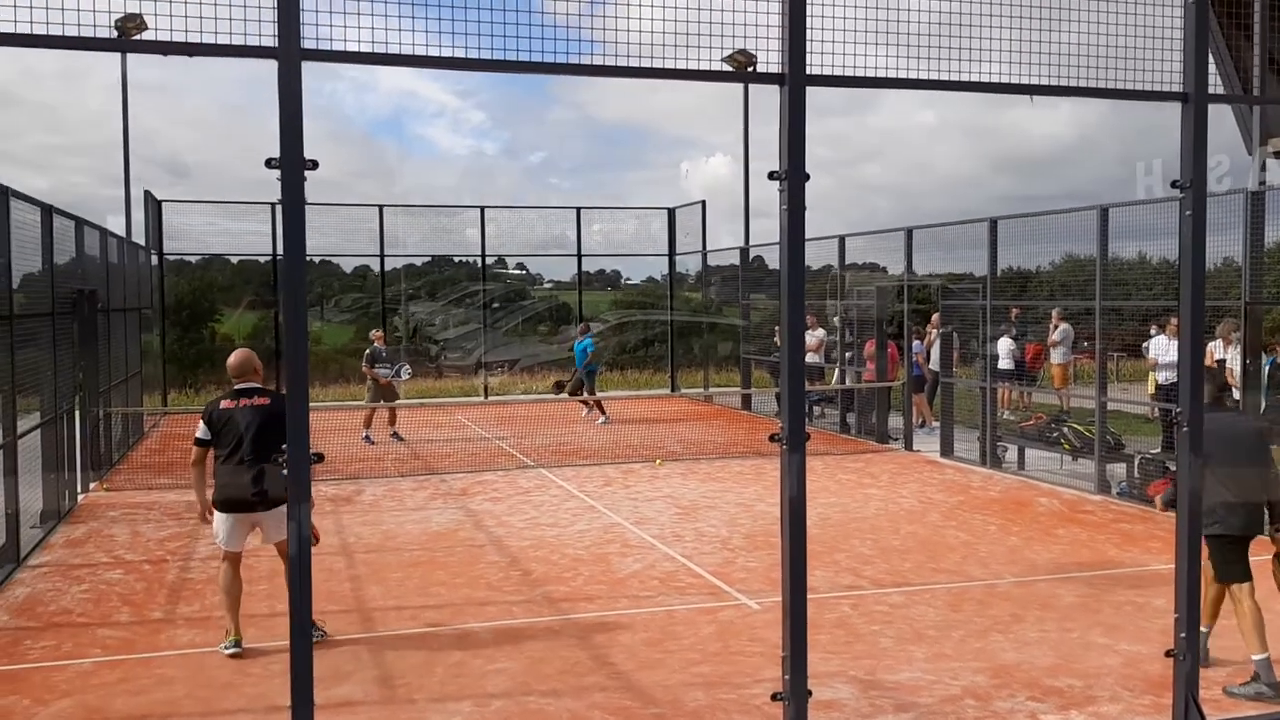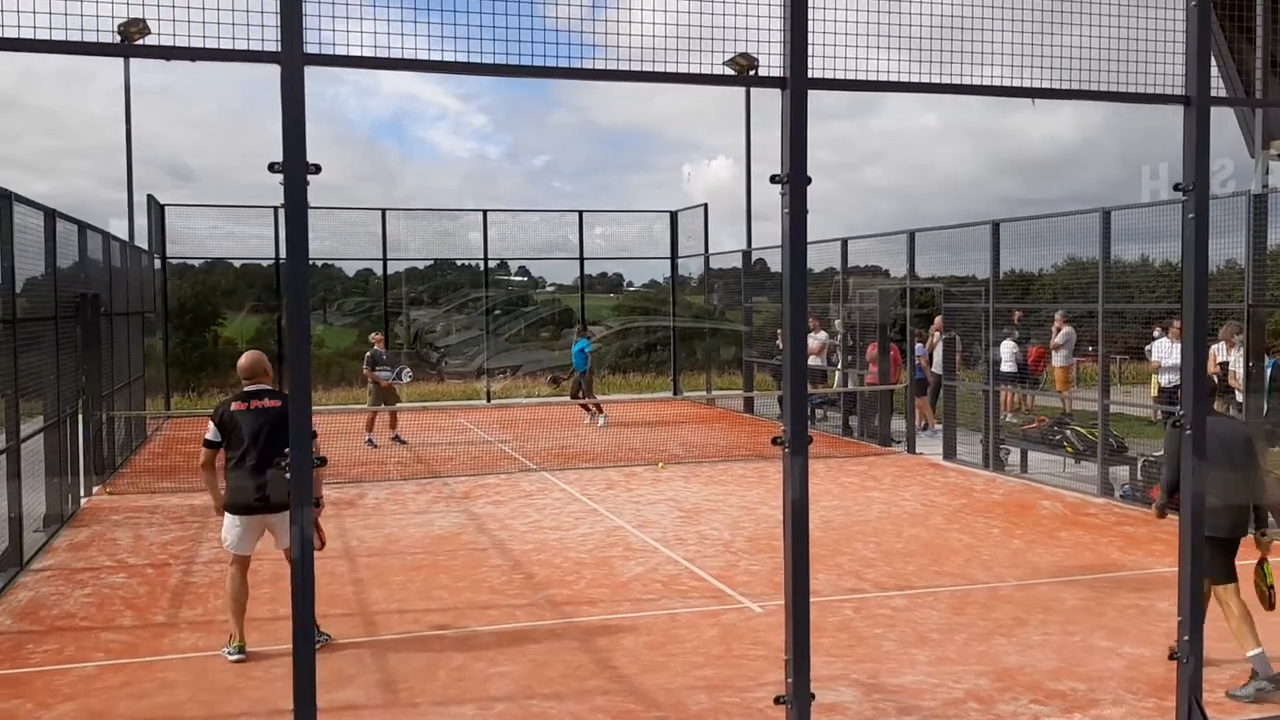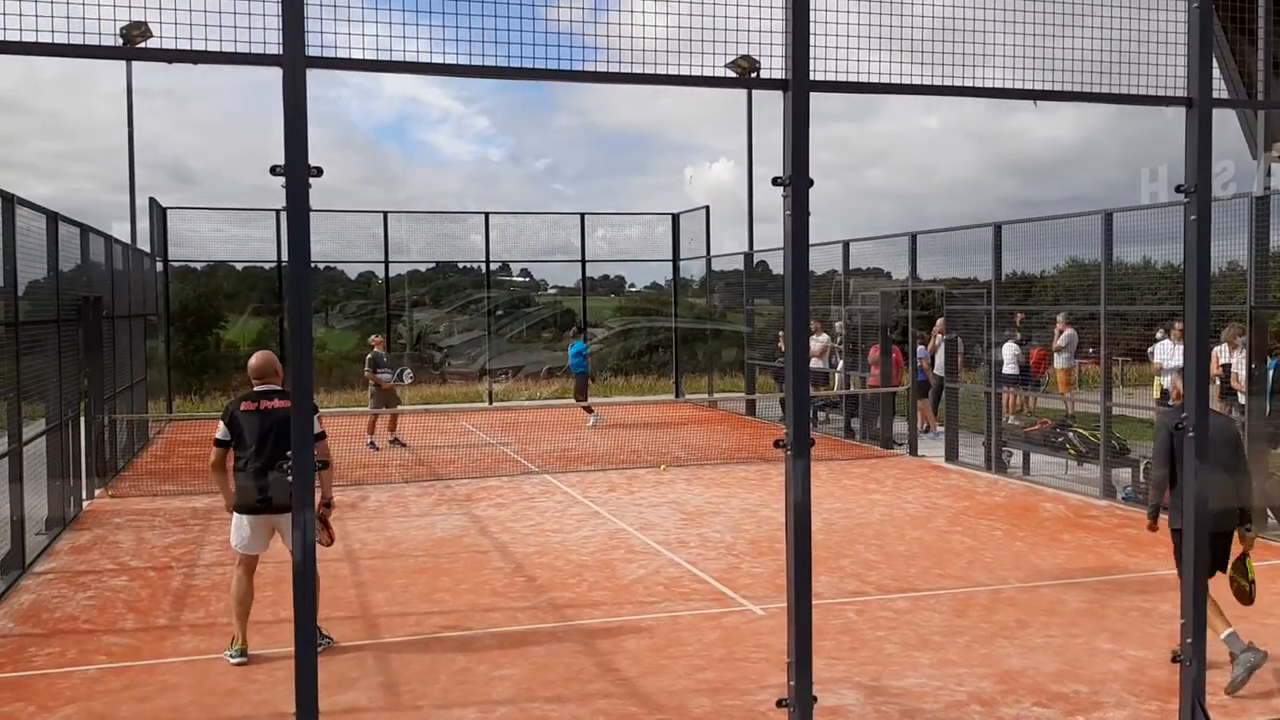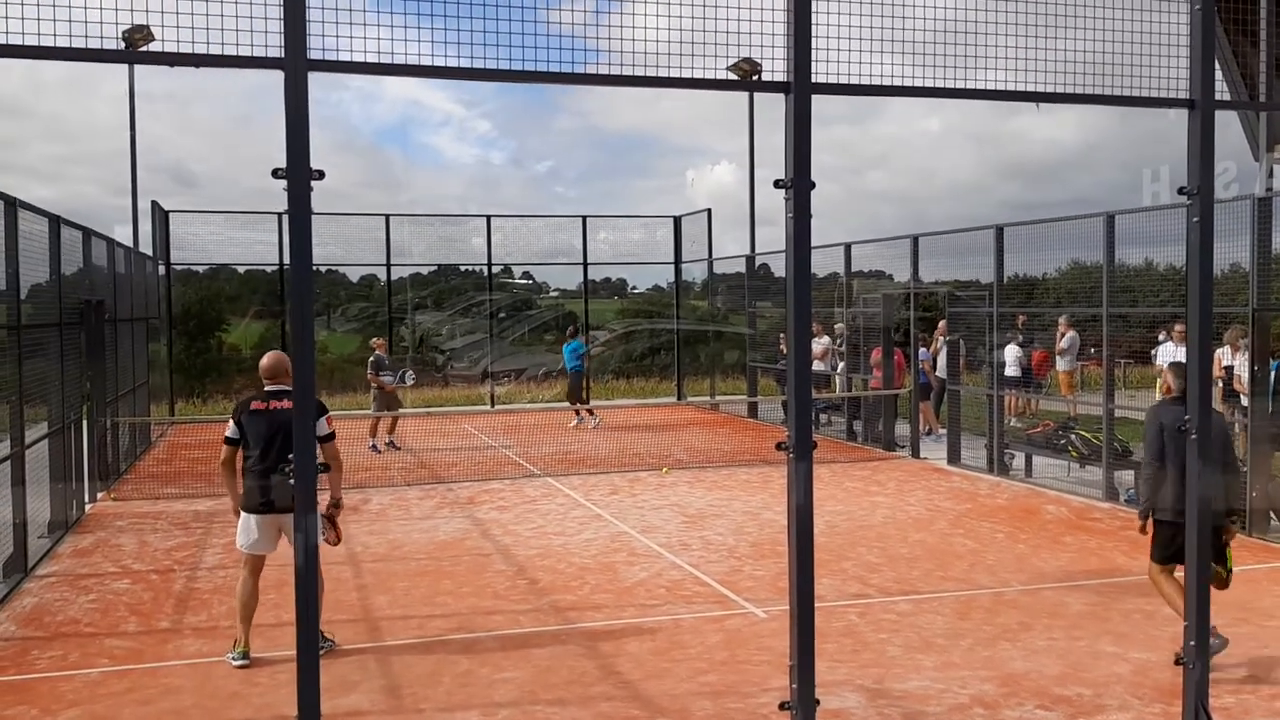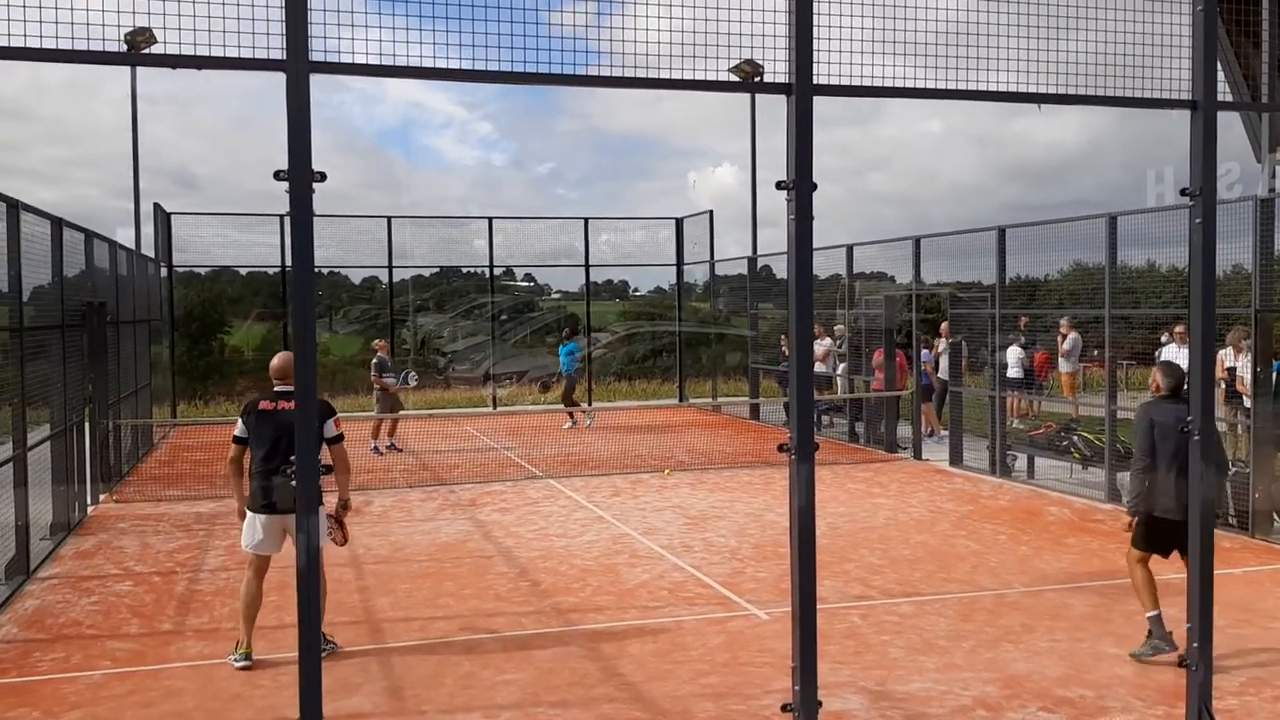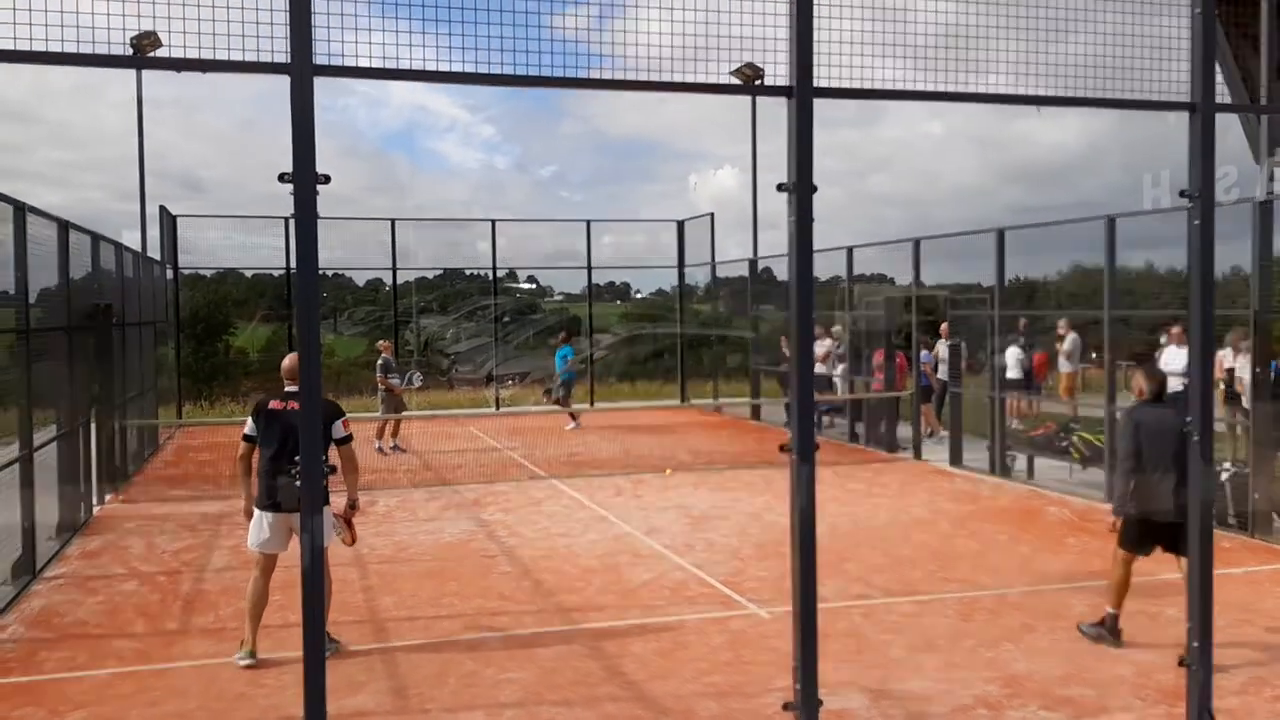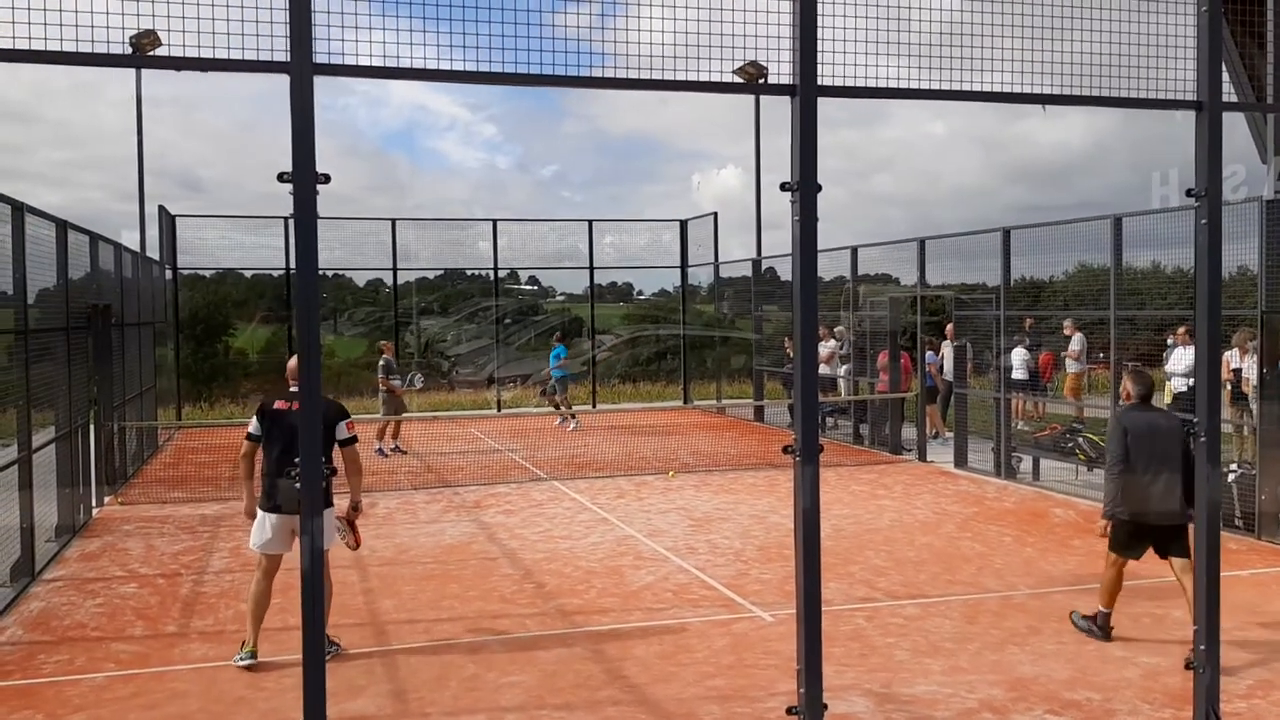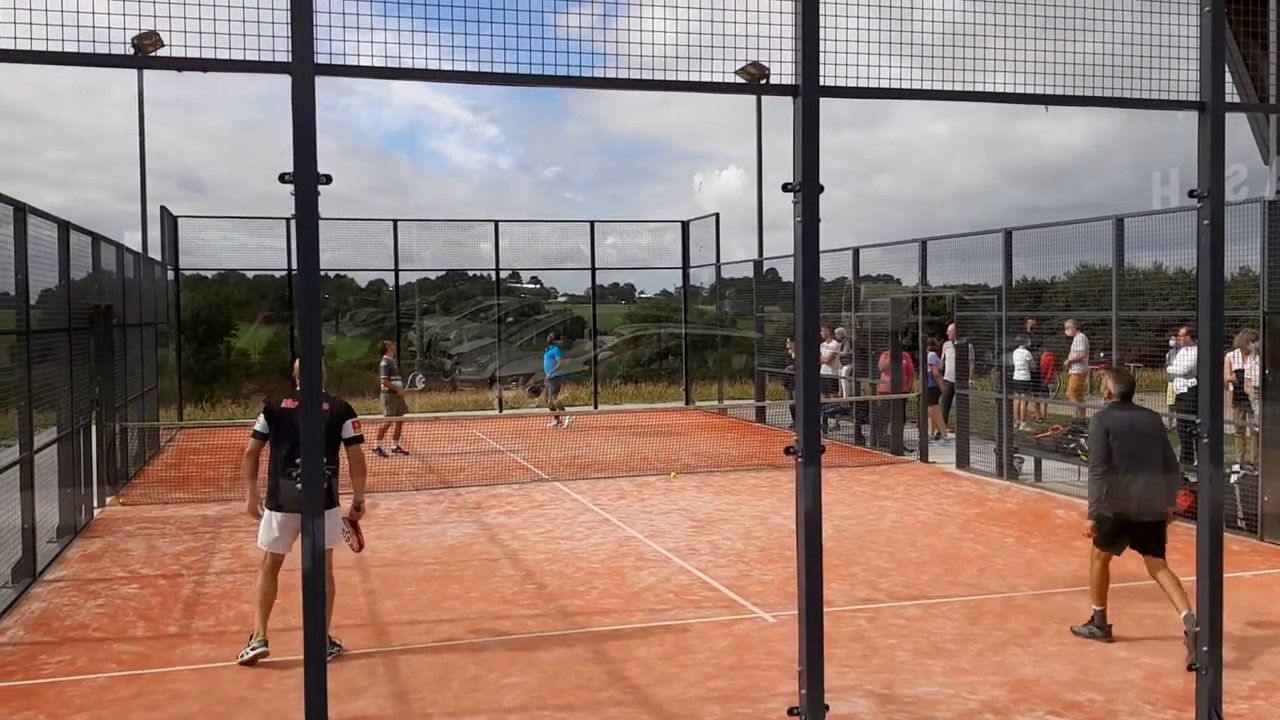
dt=0.1s
person 1, frame 1
left shoulder: (214, 408)
right shoulder: (282, 403)
left elbow: (196, 460)
left wrist: (202, 500)
left hip: (229, 500)
right hip: (273, 497)
left knee: (230, 563)
right knee: (291, 556)
left ankle: (232, 635)
person 1, frame 2
left shoulder: (223, 410)
right shoulder: (291, 406)
left elbow: (206, 463)
left wrist: (217, 498)
right wrist: (317, 495)
left hip: (240, 503)
right hip: (282, 500)
left knee: (238, 567)
left ankle: (237, 641)
person 1, frame 3
left shoulder: (234, 409)
left elbow: (216, 462)
right elbow: (322, 455)
left wrist: (228, 497)
right wrist: (327, 496)
left hip: (248, 503)
right hip: (292, 500)
left knee: (244, 570)
left ankle: (239, 643)
person 1, frame 4
left shoulder: (244, 408)
right shoulder: (312, 407)
left elbow: (226, 460)
right elbow: (332, 456)
left wrist: (235, 498)
right wrist: (336, 496)
left hip: (256, 503)
right hip: (298, 501)
left knee: (250, 571)
left ankle: (242, 646)
right ankle: (313, 637)
person 1, frame 5
left shoulder: (252, 408)
right shoulder: (321, 409)
left elbow: (234, 458)
right elbow: (339, 458)
left wrist: (240, 499)
right wrist: (344, 497)
left hip: (262, 503)
right hip: (304, 503)
left knee: (254, 572)
left ankle: (243, 647)
right ankle: (316, 639)
person 1, frame 6
left shoulder: (262, 407)
right shoulder: (329, 410)
left elbow: (243, 456)
right elbow: (348, 459)
left wrist: (247, 497)
right wrist: (352, 497)
left hip: (270, 501)
left knee: (261, 571)
right knee: (318, 568)
left ankle: (249, 645)
right ankle: (320, 638)
person 1, frame 7
left shoulder: (267, 408)
right shoulder: (334, 410)
left elbow: (246, 455)
right elbow: (352, 459)
left wrist: (249, 496)
right wrist: (355, 498)
left hip: (274, 503)
left knee: (264, 572)
right knee: (320, 569)
left ankle: (250, 645)
right ankle: (320, 641)
person 1, frame 8
left shoulder: (274, 407)
right shoulder: (341, 409)
left elbow: (251, 452)
right elbow: (356, 458)
left wrist: (252, 494)
right wrist: (359, 498)
left hip: (279, 501)
right hip: (321, 501)
left knee: (268, 568)
right knee: (322, 569)
left ankle: (259, 637)
right ankle: (322, 641)
person 2, frame 1
right shoulder: (1251, 424)
left wrist: (1165, 499)
left hip: (1220, 517)
right hip: (1248, 515)
left knee: (1241, 592)
right knee: (1214, 576)
right ankle: (1198, 645)
person 2, frame 2
left shoulder: (1181, 425)
right shoulder: (1239, 428)
left elbow: (1171, 478)
left wrist: (1161, 505)
left hip: (1207, 519)
right hip: (1236, 518)
left knee: (1228, 595)
right knee: (1205, 577)
person 2, frame 3
left shoulder: (1169, 419)
right shoulder: (1226, 423)
left elbow: (1160, 472)
right elbow: (1243, 477)
left wrist: (1152, 512)
right wrist: (1246, 524)
right hip: (1225, 515)
left ankle: (1243, 651)
person 2, frame 4
left shoulder: (1159, 413)
right shoulder: (1216, 418)
left elbow: (1152, 466)
right elbow: (1232, 471)
left wrist: (1144, 511)
right wrist: (1232, 517)
left hip: (1176, 509)
right hip: (1214, 511)
left knee: (1159, 572)
left ankle: (1206, 635)
person 2, frame 5
left shoulder: (1148, 412)
left elbow: (1141, 463)
right elbow: (1220, 465)
left wrist: (1132, 508)
right wrist: (1209, 500)
left hip: (1163, 507)
left knee: (1136, 559)
left ankle: (1159, 633)
person 2, frame 6
left shoulder: (1133, 416)
right shoulder: (1181, 418)
left elbow: (1127, 466)
right elbow: (1189, 467)
left wrist: (1117, 509)
left hip: (1147, 506)
right hip: (1182, 508)
left knee: (1122, 559)
left ankle: (1108, 626)
person 2, frame 7
left shoulder: (1121, 420)
right shoulder: (1171, 421)
left elbow: (1116, 470)
right elbow: (1189, 468)
left wrist: (1107, 513)
right wrist: (1180, 502)
left hip: (1136, 509)
right hip: (1174, 511)
left knee: (1115, 562)
right knee: (1184, 572)
left ankle: (1100, 622)
person 2, frame 8
left shoulder: (1103, 419)
right shoulder: (1153, 419)
left elbow: (1099, 471)
right elbow: (1170, 465)
left wrist: (1092, 513)
right wrist: (1169, 504)
left hip: (1119, 506)
right hip: (1152, 507)
left knee: (1100, 558)
right knee: (1158, 567)
left ankle: (1099, 623)
right ankle: (1193, 627)
